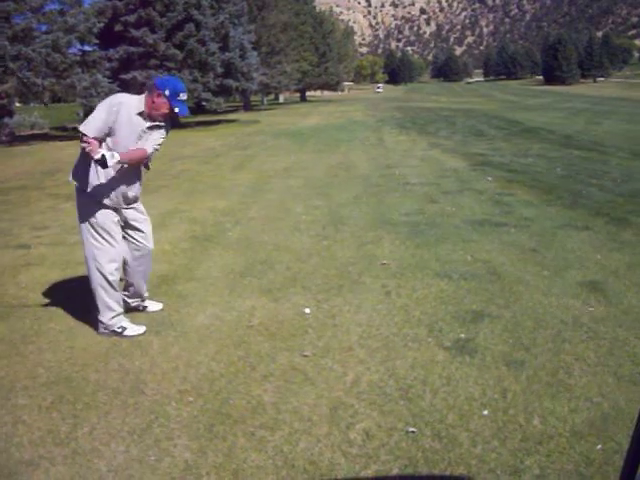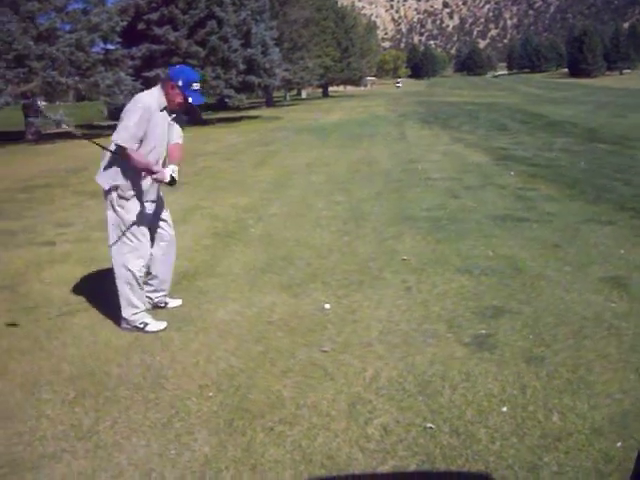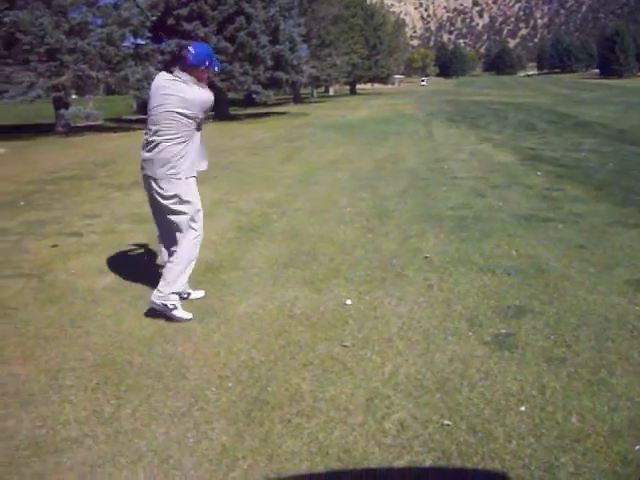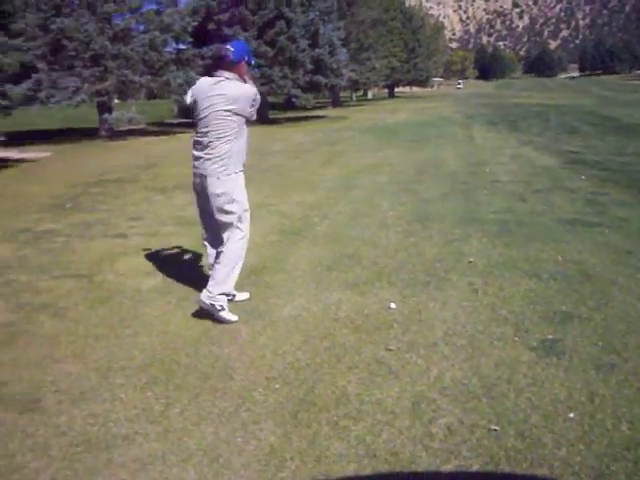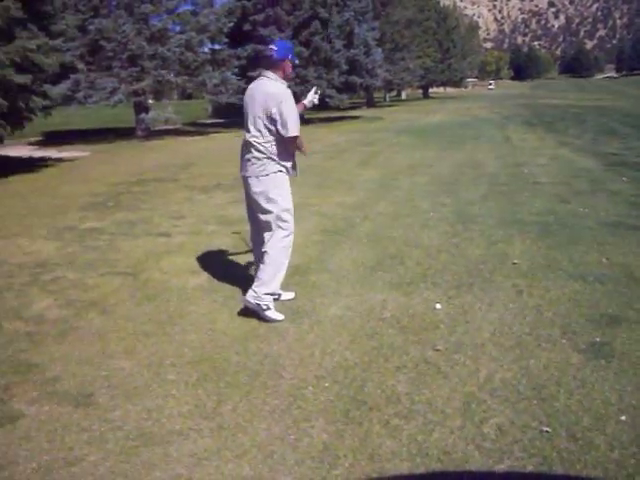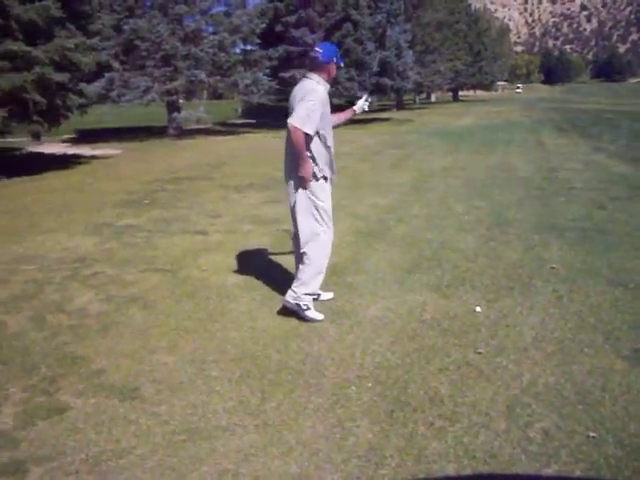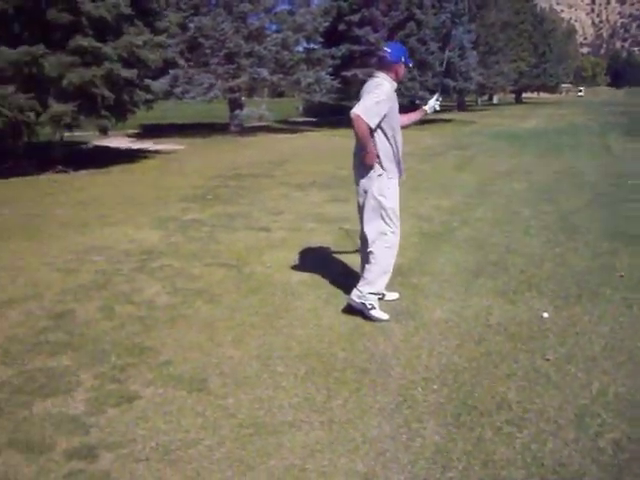
dt=0.4s
person 1, frame 1
left shoulder: (160, 127)
right shoulder: (119, 104)
left elbow: (141, 153)
right elbow: (87, 135)
left wrist: (110, 154)
right wrist: (95, 150)
left hip: (128, 196)
right hip: (95, 193)
left knee: (142, 247)
right knee: (108, 257)
left ankle: (133, 298)
right ankle: (110, 319)
person 1, frame 2
left shoulder: (171, 111)
right shoulder: (144, 105)
left elbow: (175, 145)
right elbow: (125, 149)
left wrist: (170, 170)
right wrist: (151, 168)
left hip: (147, 188)
right hip: (124, 187)
left knee: (163, 238)
right knee: (133, 250)
left ankle: (154, 294)
right ankle: (132, 315)
person 1, frame 3
left shoulder: (160, 81)
right shoulder: (203, 97)
left hip: (152, 171)
right hip: (175, 175)
left knee: (169, 232)
right knee: (190, 231)
left ankle: (176, 286)
right ankle: (166, 295)
person 1, frame 4
left shoulder: (201, 85)
right shoulder: (246, 91)
left wrist: (220, 69)
right wrist: (242, 79)
left hip: (201, 171)
right hip: (225, 173)
left knee: (214, 233)
right knee: (236, 232)
left ankle: (221, 288)
right ankle: (214, 295)
person 1, frame 5
left shoulder: (255, 87)
right shoulder: (280, 91)
right elbow: (289, 136)
left wrist: (305, 103)
right wrist: (301, 149)
left hip: (252, 170)
right hip: (269, 171)
left knee: (262, 232)
right knee: (280, 232)
left ankle: (267, 287)
right ankle: (260, 296)
person 1, frame 6
left shoulder: (305, 87)
right shoulder: (316, 91)
right elbow: (295, 127)
left wrist: (354, 110)
right wrist: (303, 163)
left hip: (306, 173)
right hip: (311, 175)
left knee: (307, 232)
right knee: (319, 233)
left ankle: (307, 287)
right ankle: (299, 295)
person 1, frame 7
left shoulder: (378, 86)
right shoulder: (383, 88)
left elbow: (394, 121)
right elbow: (357, 116)
left wrist: (425, 110)
right wrist: (369, 150)
left hip: (378, 173)
right hip: (379, 174)
left knee: (374, 232)
right knee: (386, 233)
left ankle: (372, 287)
right ankle: (365, 294)
